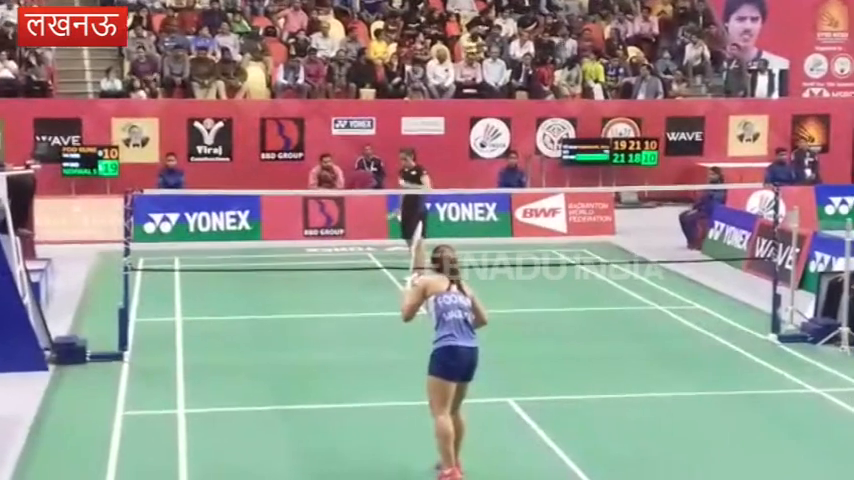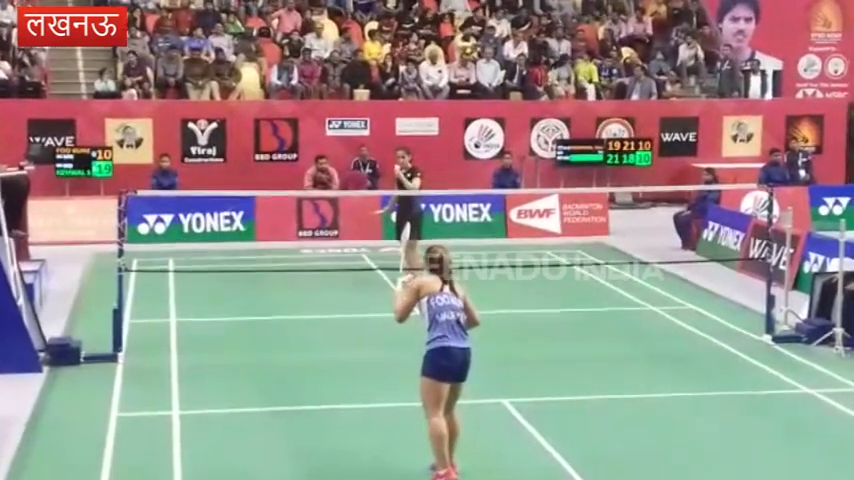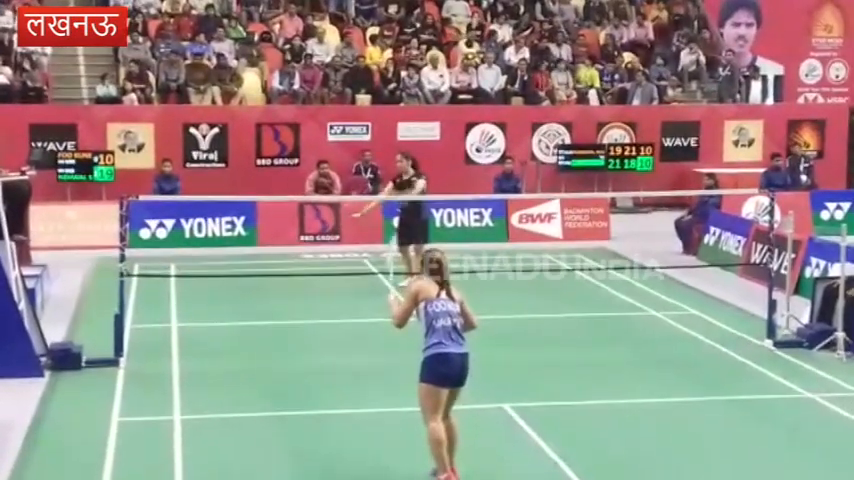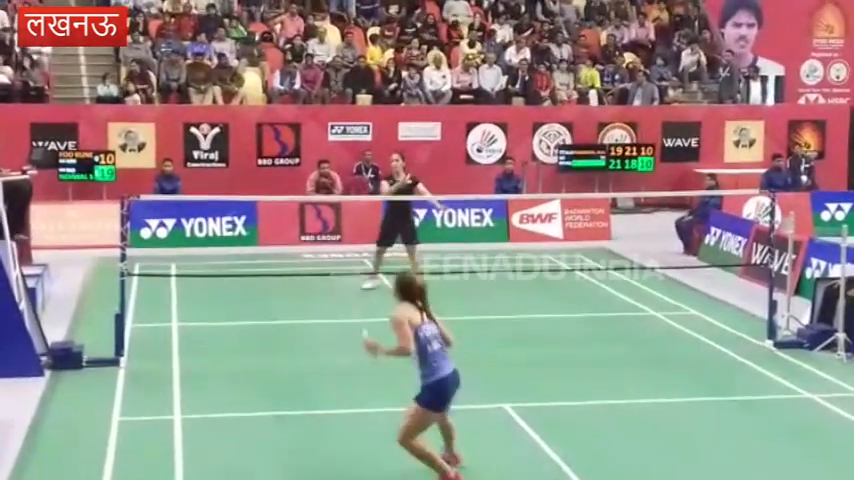
dt=0.5s
person 1, frame 1
left shoulder: (426, 281)
right shoulder: (463, 287)
left elbow: (406, 315)
right elbow: (482, 319)
left wrist: (407, 292)
left hip: (447, 351)
right hip: (471, 352)
left knee: (440, 413)
right knee: (454, 410)
person 1, frame 2
left shoulder: (420, 282)
right shoulder: (456, 287)
left elbow: (400, 316)
right elbow: (474, 320)
left wrist: (399, 293)
left hip: (440, 353)
right hip: (464, 352)
left knee: (434, 414)
right knee: (448, 411)
person 1, frame 3
left shoulder: (418, 286)
right shoulder: (453, 292)
left elbow: (399, 322)
right elbow: (472, 324)
left wrist: (393, 302)
left hip: (438, 358)
right hip: (461, 358)
left knee: (433, 420)
right knee: (445, 415)
person 1, frame 4
left shoulder: (400, 314)
right shoulder: (424, 311)
left elbow: (407, 349)
right elbow: (449, 341)
left wrist: (379, 350)
left hip: (437, 384)
right hip: (450, 377)
left knee: (405, 438)
right knee: (440, 414)
right ankle: (451, 454)
person 2, frame 1
left shoulder: (420, 170)
right shoulder: (402, 171)
left elbow: (427, 188)
left wrist: (409, 185)
right wrist: (399, 208)
left hip: (418, 209)
right hip: (406, 209)
left knee: (418, 242)
right knee: (410, 242)
left ankle: (421, 272)
right ankle: (416, 271)
person 2, frame 2
left shoulder: (415, 172)
right shoulder: (397, 172)
left elbow: (413, 189)
left wrist: (401, 175)
right wrist: (388, 207)
left hip: (413, 211)
right hip: (401, 210)
left knee: (412, 244)
right knee: (404, 244)
right ankle: (410, 272)
person 2, frame 3
left shoulder: (420, 177)
right shoulder: (397, 179)
left elbow: (417, 190)
right elbow: (384, 195)
left wrist: (407, 196)
right wrist: (365, 209)
left hip: (419, 217)
right hip: (404, 217)
left knee: (418, 250)
right knee: (402, 248)
right ankle: (411, 276)
person 2, frame 4
left shoulder: (412, 180)
right shoulder: (386, 180)
left elbow: (425, 193)
right elbow: (385, 192)
left wrist: (437, 204)
right wrist: (399, 184)
left hip: (406, 219)
right hip: (390, 219)
left knee: (411, 252)
right knee: (379, 250)
right ankle: (373, 279)
